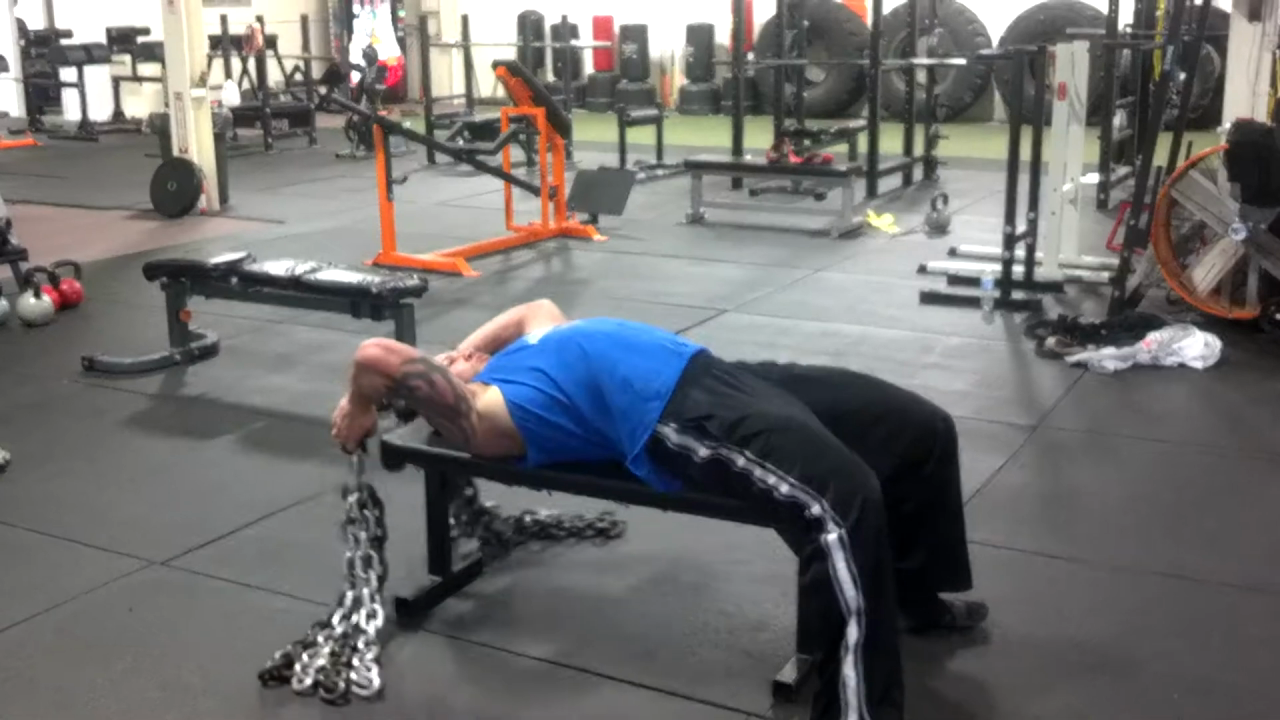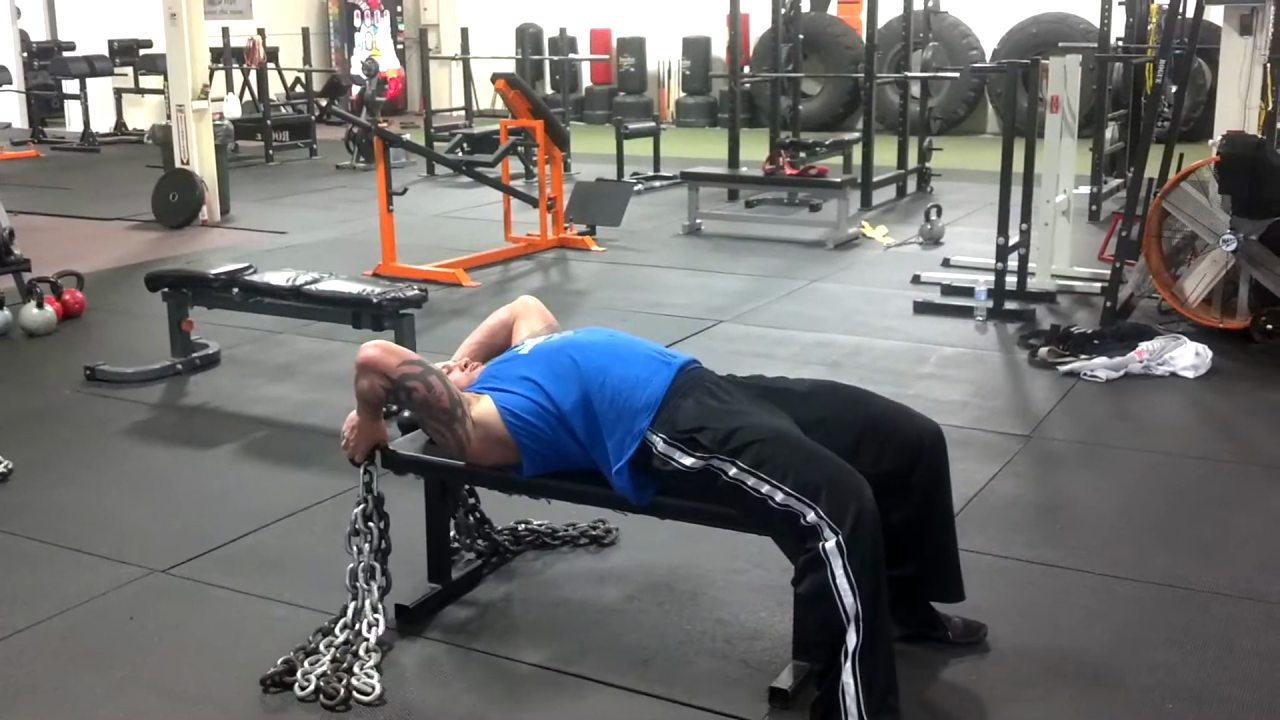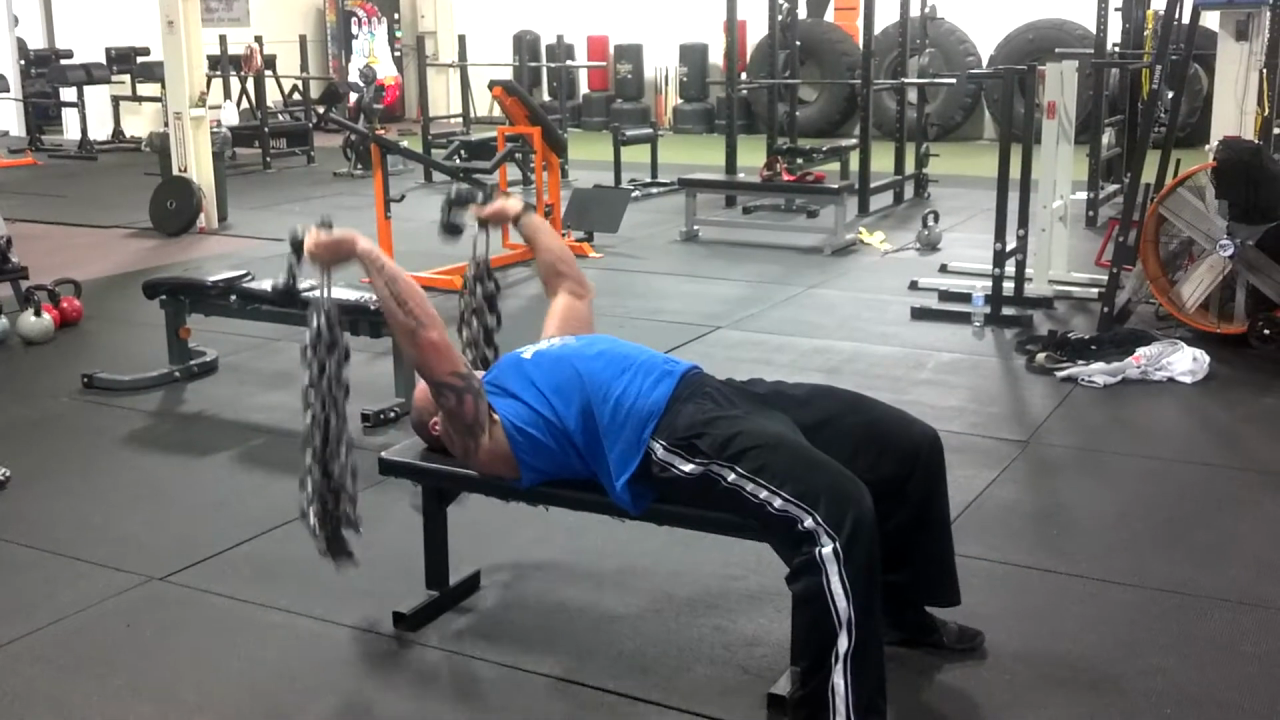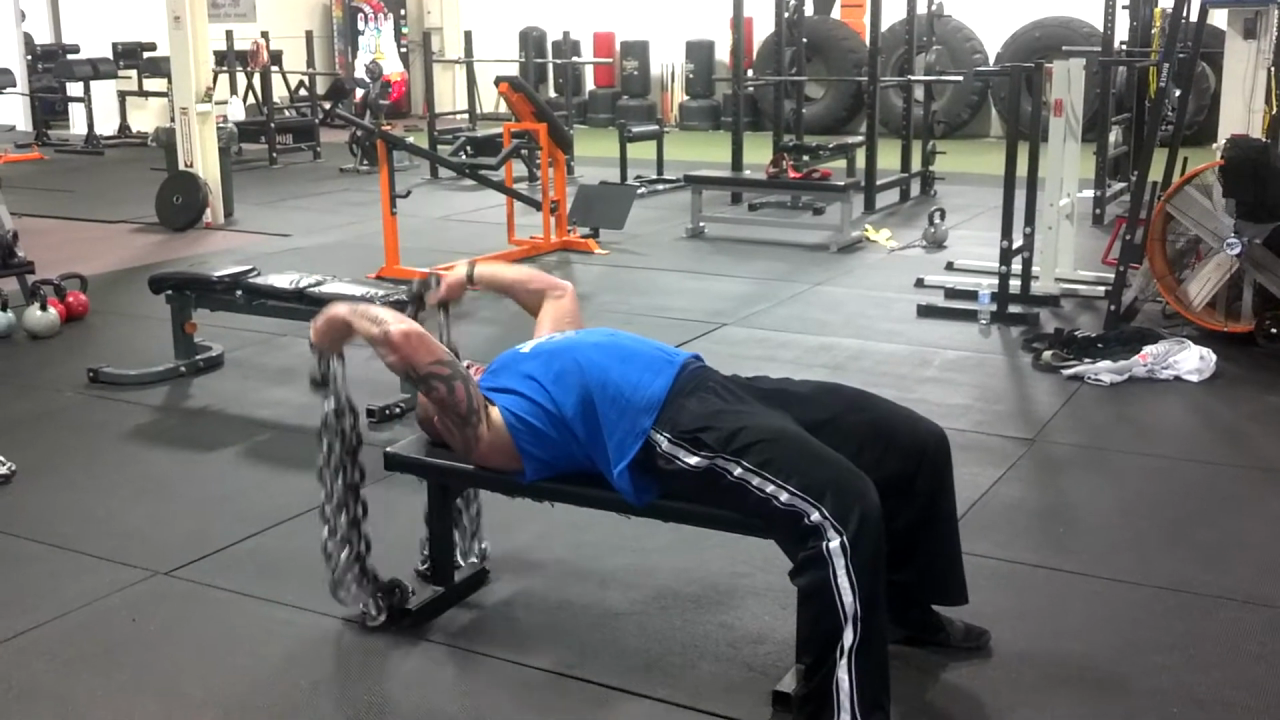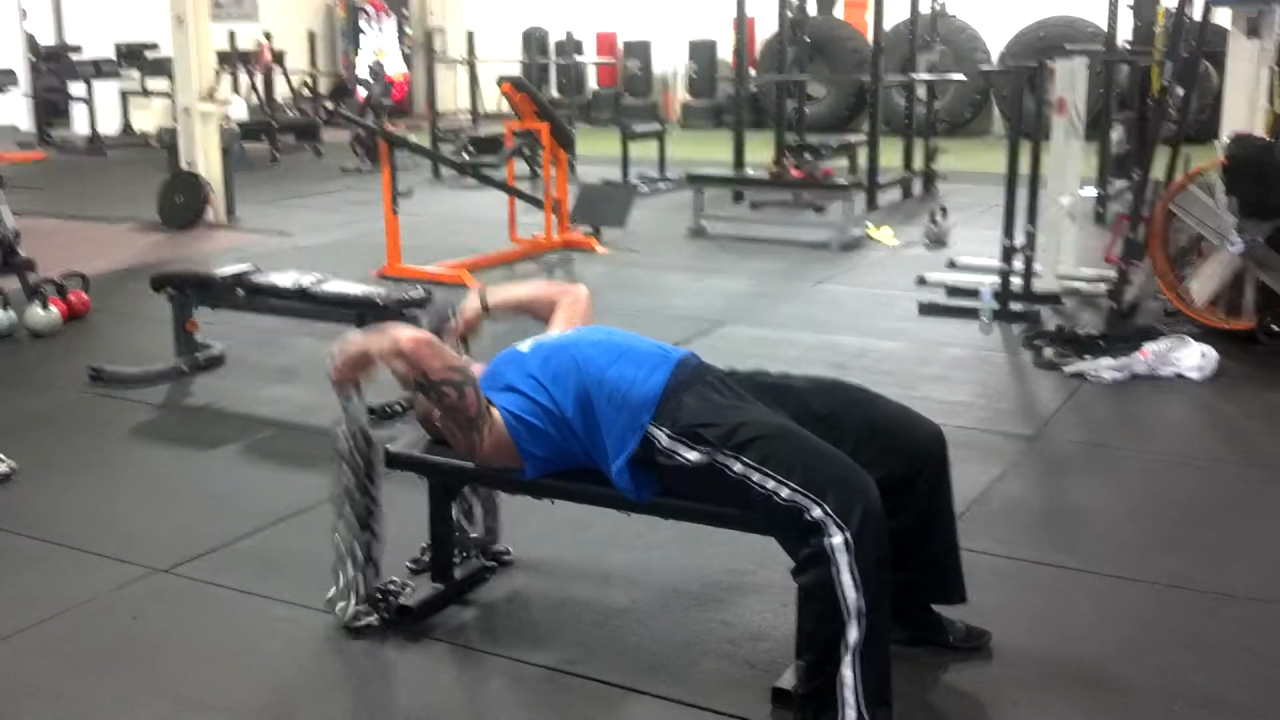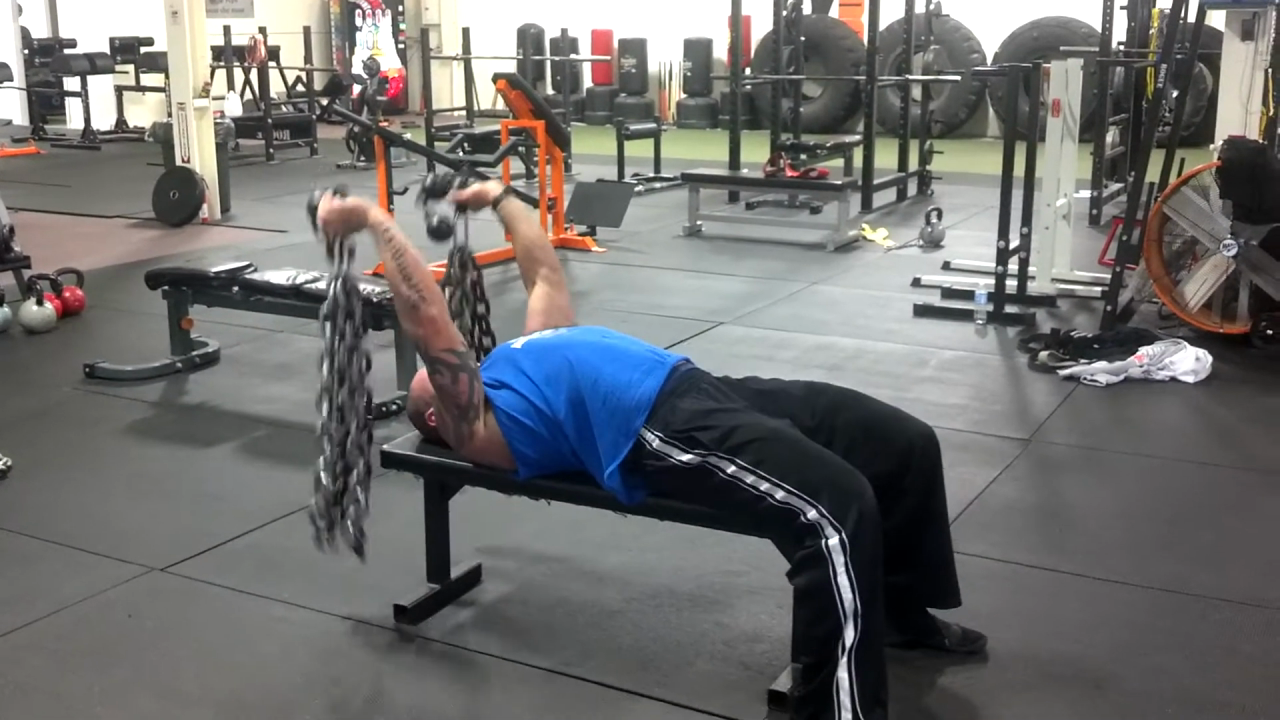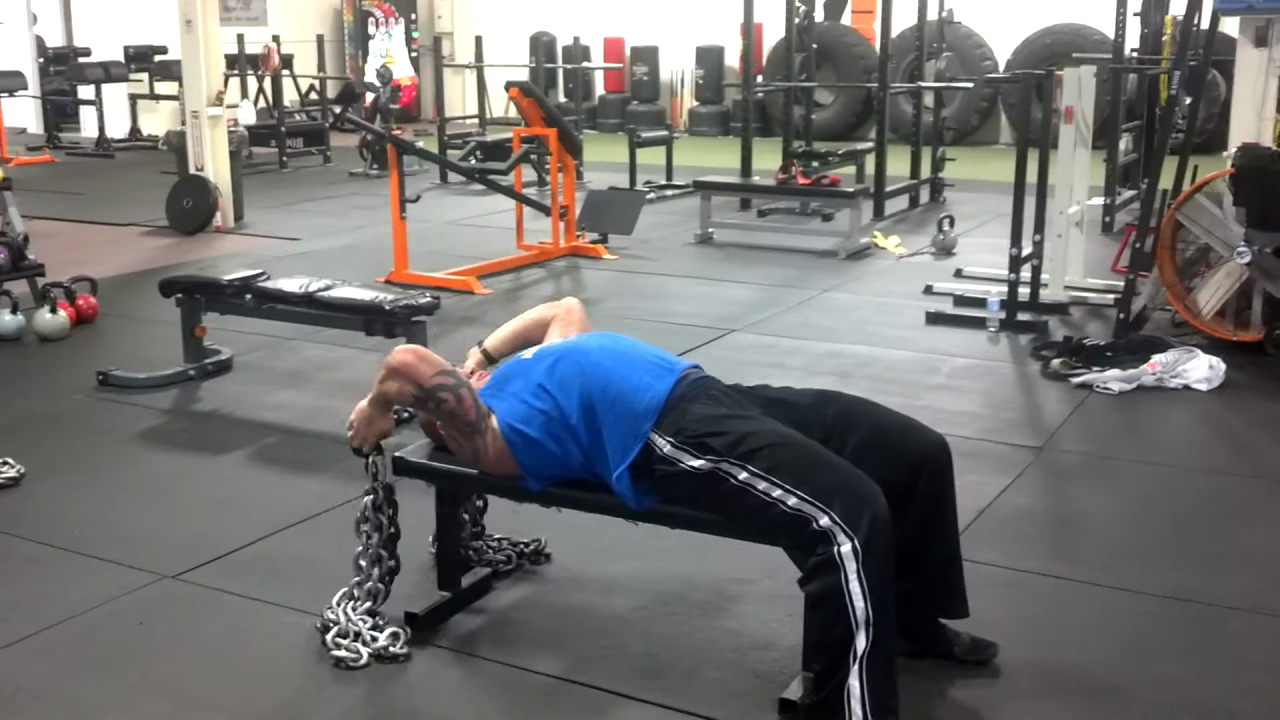
dt=0.7s
person 1, frame 1
left shoulder: (526, 359)
right shoulder: (482, 414)
left elbow: (542, 308)
right elbow: (380, 355)
left wrist: (464, 345)
right wrist: (357, 410)
left hip: (721, 374)
right hip: (682, 418)
left knee: (922, 431)
right knee: (844, 499)
left ankle: (913, 593)
person 1, frame 2
left shoulder: (519, 369)
right shoulder: (479, 424)
left elbow: (525, 305)
right elbow: (378, 357)
left wrist: (458, 354)
right wrist: (368, 418)
left hip: (709, 386)
right hip: (673, 429)
left knee: (913, 441)
right knee: (840, 508)
left ankle: (905, 605)
person 1, frame 3
left shoulder: (522, 374)
right shoulder: (482, 435)
left elbow: (572, 287)
right elbow: (428, 344)
left wrist: (522, 214)
right wrist: (360, 249)
left hip: (714, 394)
right hip: (669, 438)
left knee: (911, 446)
right knee: (836, 513)
left ankle: (897, 610)
person 1, frame 4
left shoulder: (526, 368)
right shoulder: (483, 428)
left elbow: (559, 292)
right elbow: (409, 342)
left wrist: (471, 273)
right wrist: (345, 314)
left hip: (712, 388)
right hip: (670, 430)
left knee: (916, 445)
right knee: (843, 511)
left ankle: (906, 610)
person 1, frame 5
left shoulder: (528, 373)
right shoulder: (484, 428)
left elbow: (573, 298)
right elbow: (415, 349)
left wrist: (485, 302)
right wrist: (359, 349)
left hip: (713, 384)
right hip: (669, 426)
left knee: (916, 445)
right knee: (845, 507)
left ankle: (907, 609)
person 1, frame 6
left shoulder: (528, 357)
right shoulder: (478, 426)
left elbow: (545, 274)
right elbow: (428, 319)
left wrist: (502, 196)
right wrist: (369, 215)
left hip: (703, 388)
right hip: (664, 431)
left knee: (906, 446)
right knee: (838, 508)
left ankle: (901, 609)
person 1, frame 7
left shoulder: (533, 374)
right shoulder: (487, 434)
left elbow: (567, 308)
right elbow: (410, 363)
left wrist: (486, 347)
right wrist: (375, 406)
left hip: (711, 395)
right hip: (671, 437)
left knee: (918, 454)
right knee: (851, 517)
left ankle: (912, 622)
